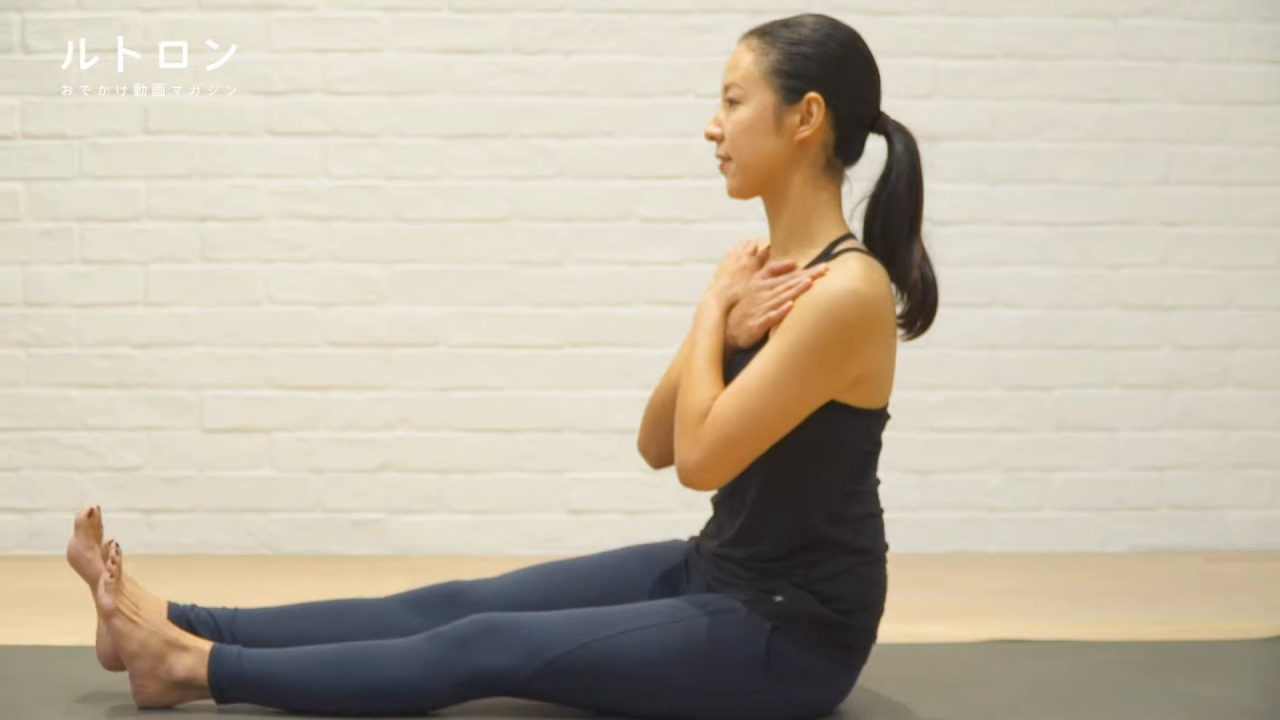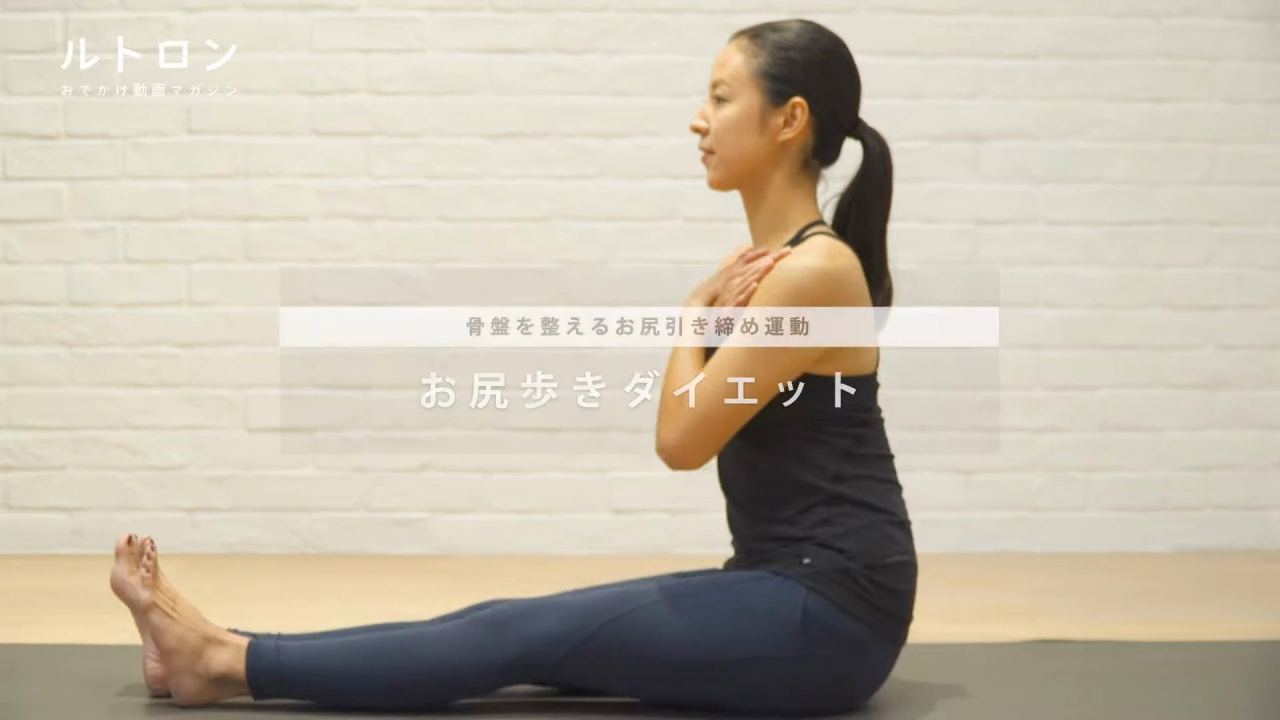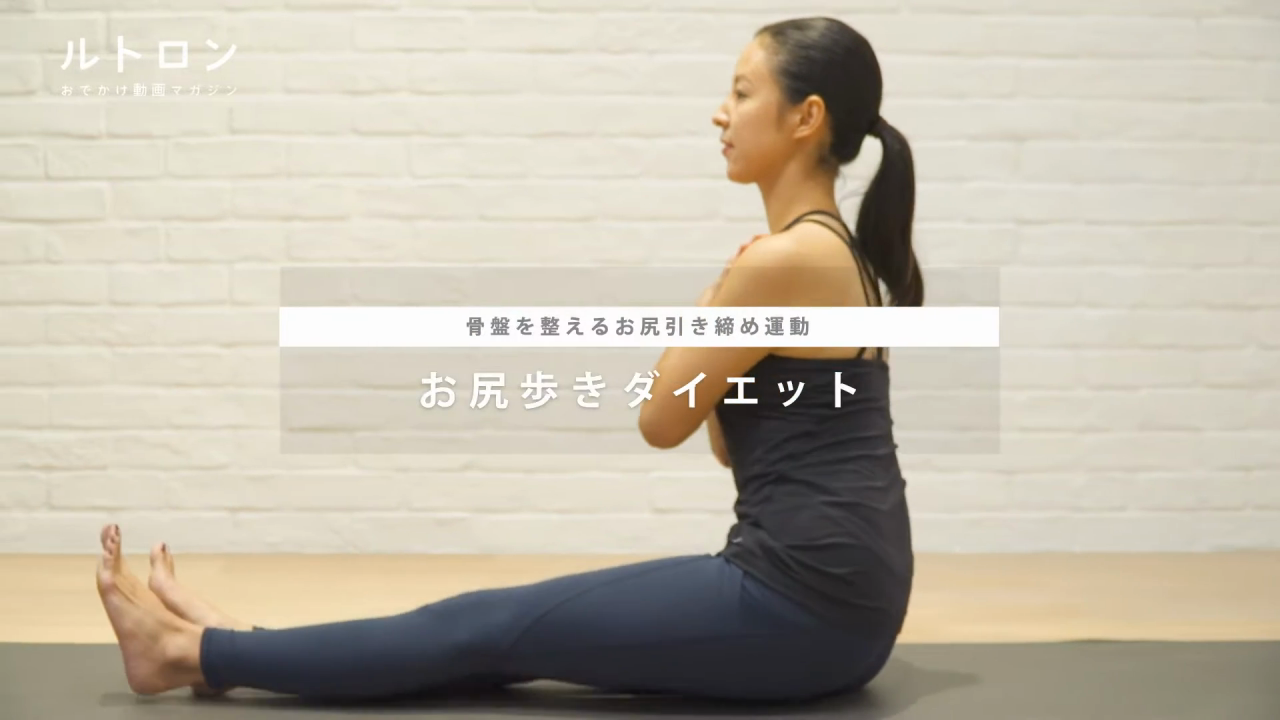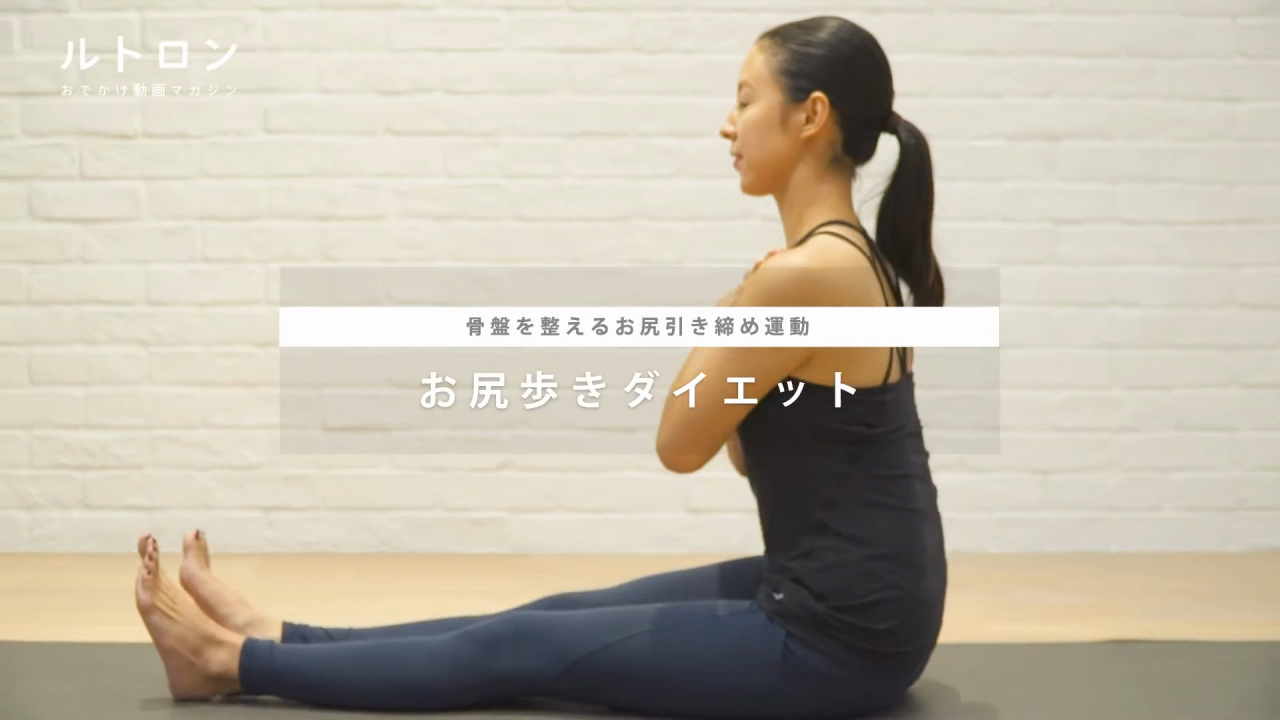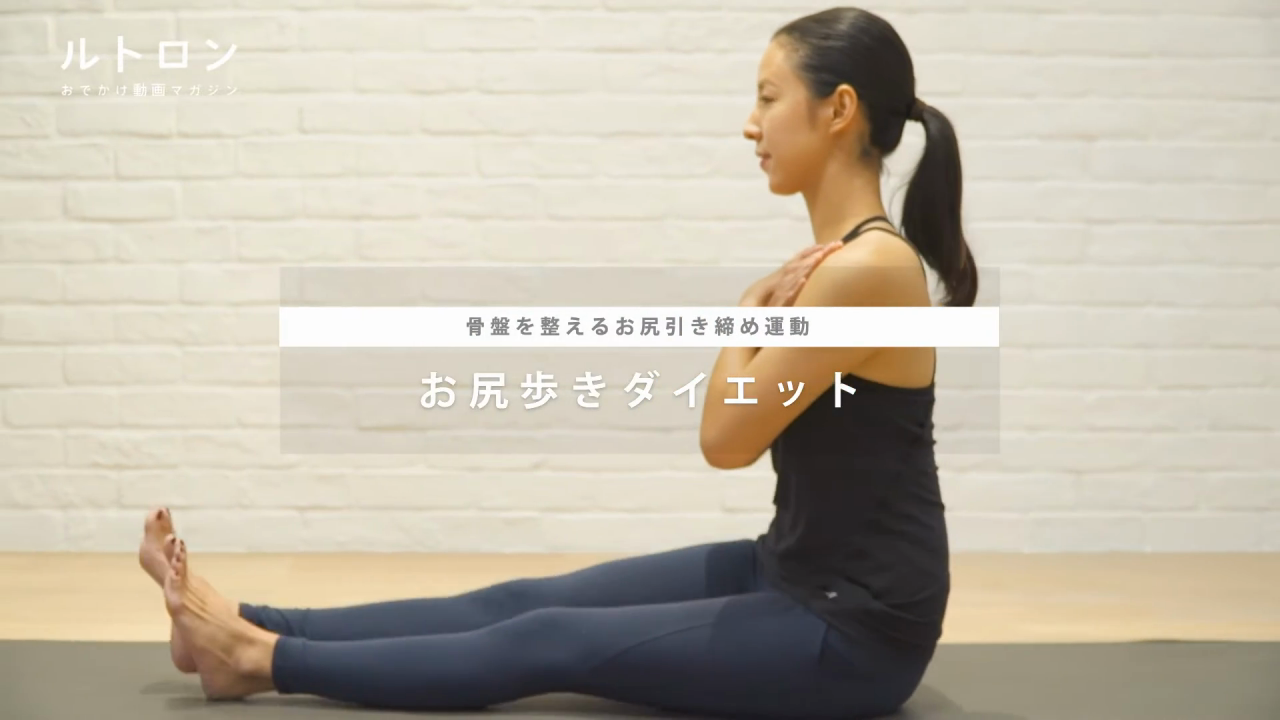
dt=0.5s
person 1, frame 1
left shoulder: (848, 292)
right shoulder: (763, 266)
left elbow: (702, 459)
right elbow: (656, 445)
left wrist: (711, 314)
right wrist: (722, 331)
left hip: (795, 635)
right hip: (719, 580)
left knee: (488, 650)
right knee: (460, 607)
right ankle: (178, 621)
person 1, frame 2
left shoulder: (816, 270)
right shoulder: (763, 265)
left elbow: (684, 441)
right elbow: (677, 441)
left wrist: (696, 314)
left hip: (829, 615)
right hip: (774, 588)
left knee: (527, 635)
right knee: (507, 624)
right ankle: (230, 647)
person 1, frame 3
left shoulder: (787, 257)
right shoulder: (832, 251)
left elbow: (662, 419)
right elbow: (732, 442)
left wrist: (707, 313)
right wrist: (723, 322)
left hip: (800, 600)
right hip: (834, 605)
left knee: (488, 624)
right knee: (518, 627)
person 1, frame 4
left shoulder: (804, 273)
right shoulder: (851, 261)
left elbow: (680, 445)
right elbow: (753, 452)
left wrist: (718, 331)
right wrist: (737, 334)
left hip: (835, 642)
right hip: (854, 612)
left knee: (523, 650)
right knee: (562, 618)
person 1, frame 5
left shoulder: (869, 269)
right shoulder: (835, 263)
left elbow: (726, 439)
right elbow: (744, 431)
left wrist: (748, 315)
right wrist: (766, 318)
left hip: (856, 635)
right hip: (798, 583)
left knee: (546, 646)
right knee: (526, 602)
